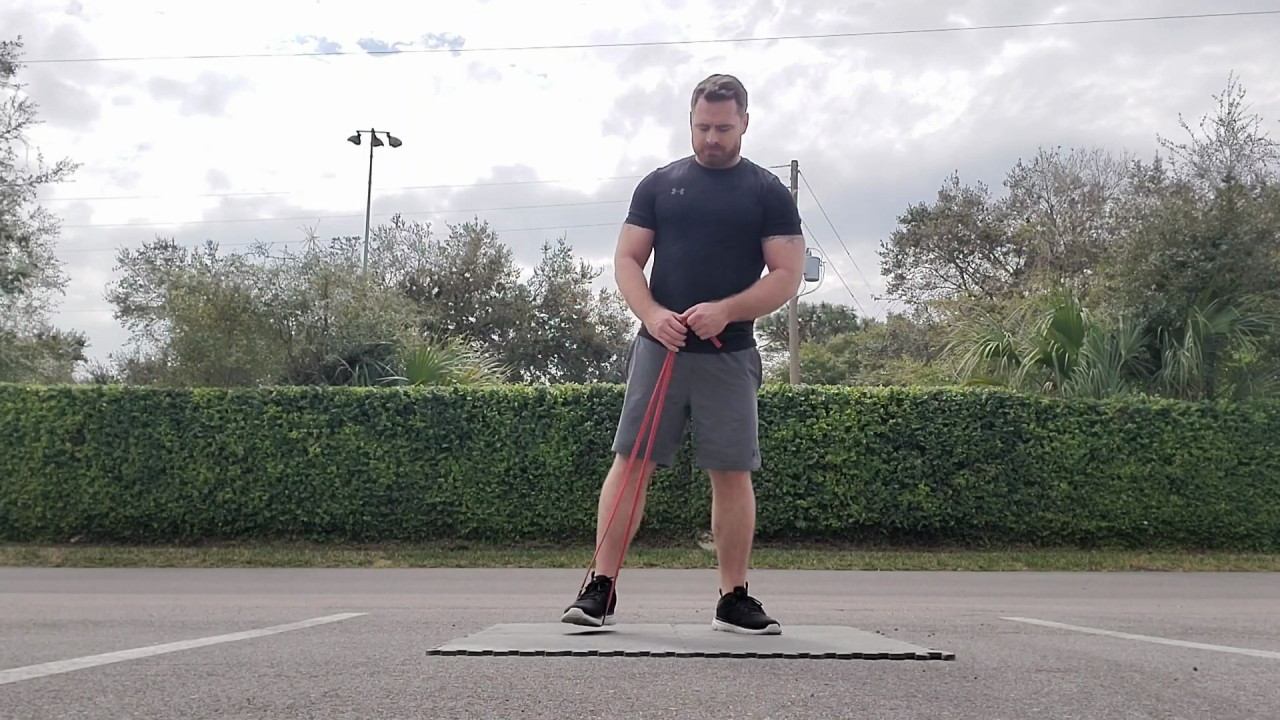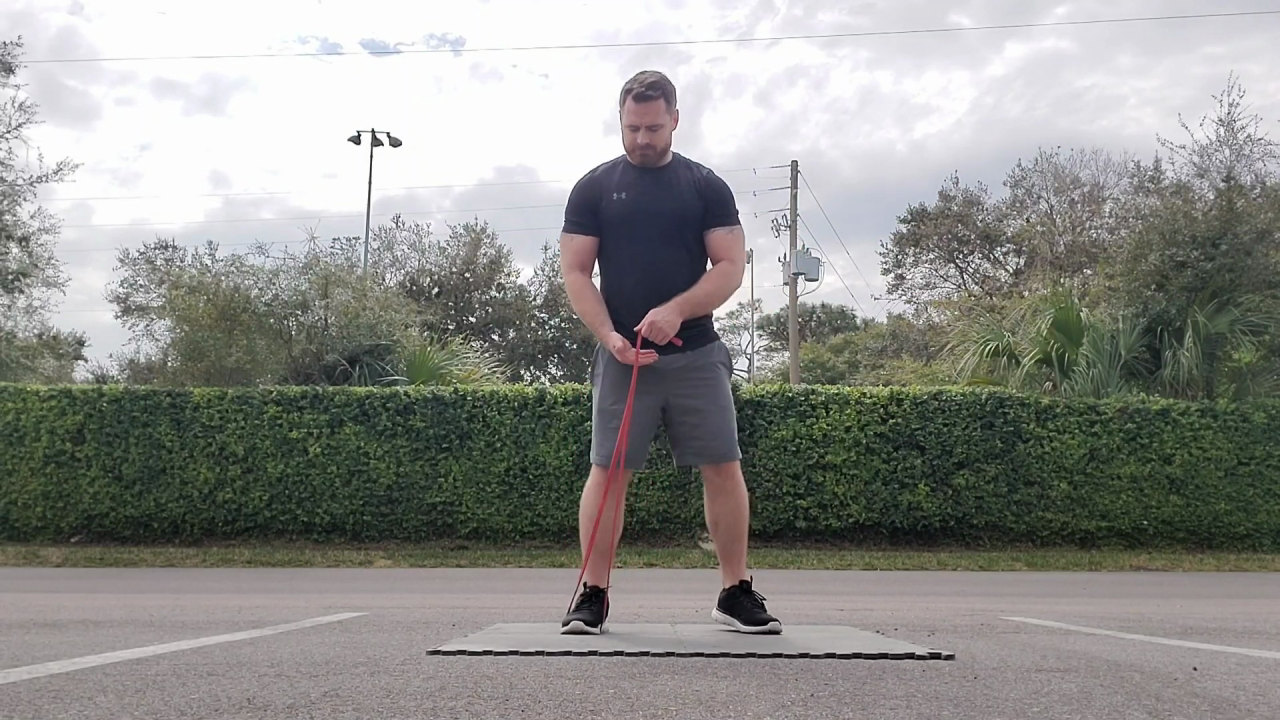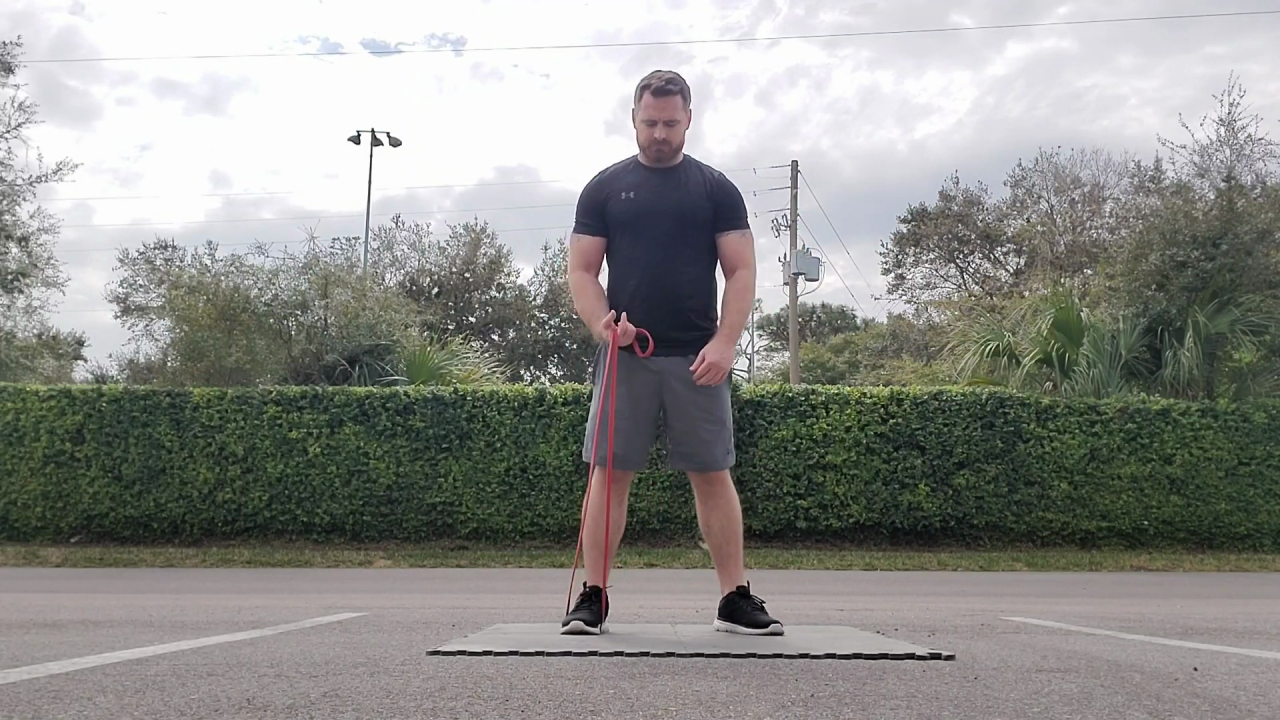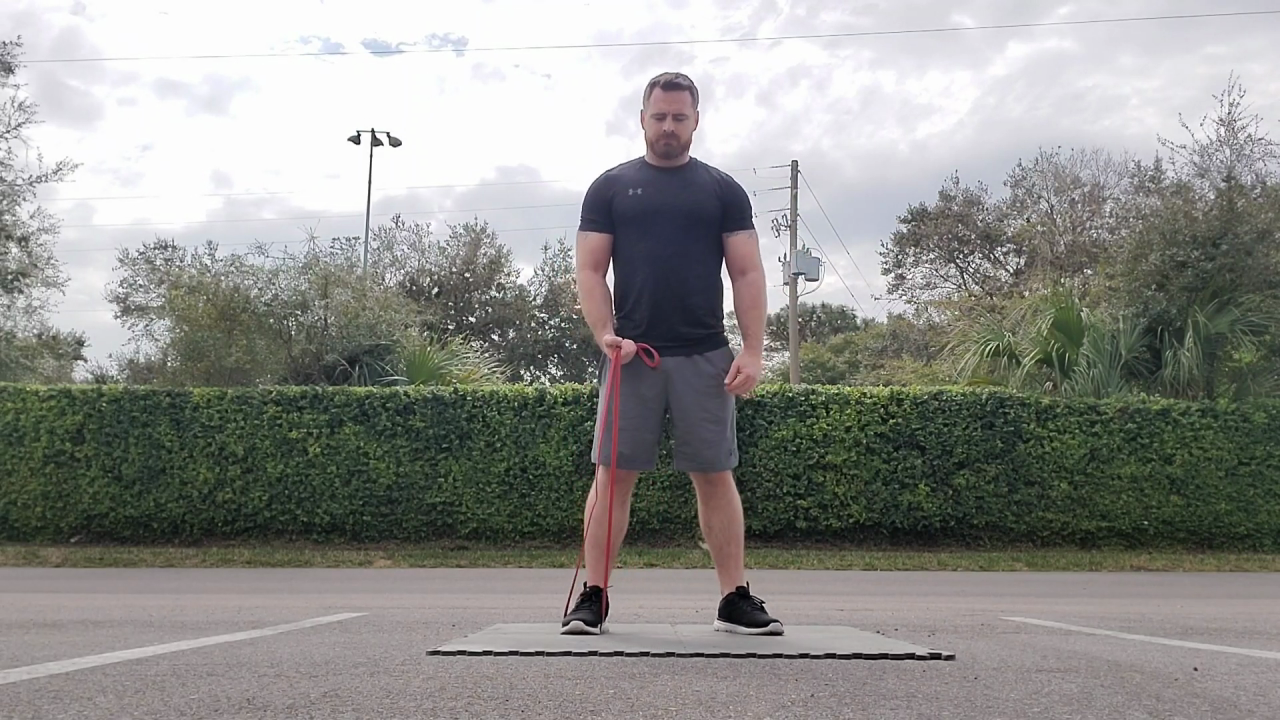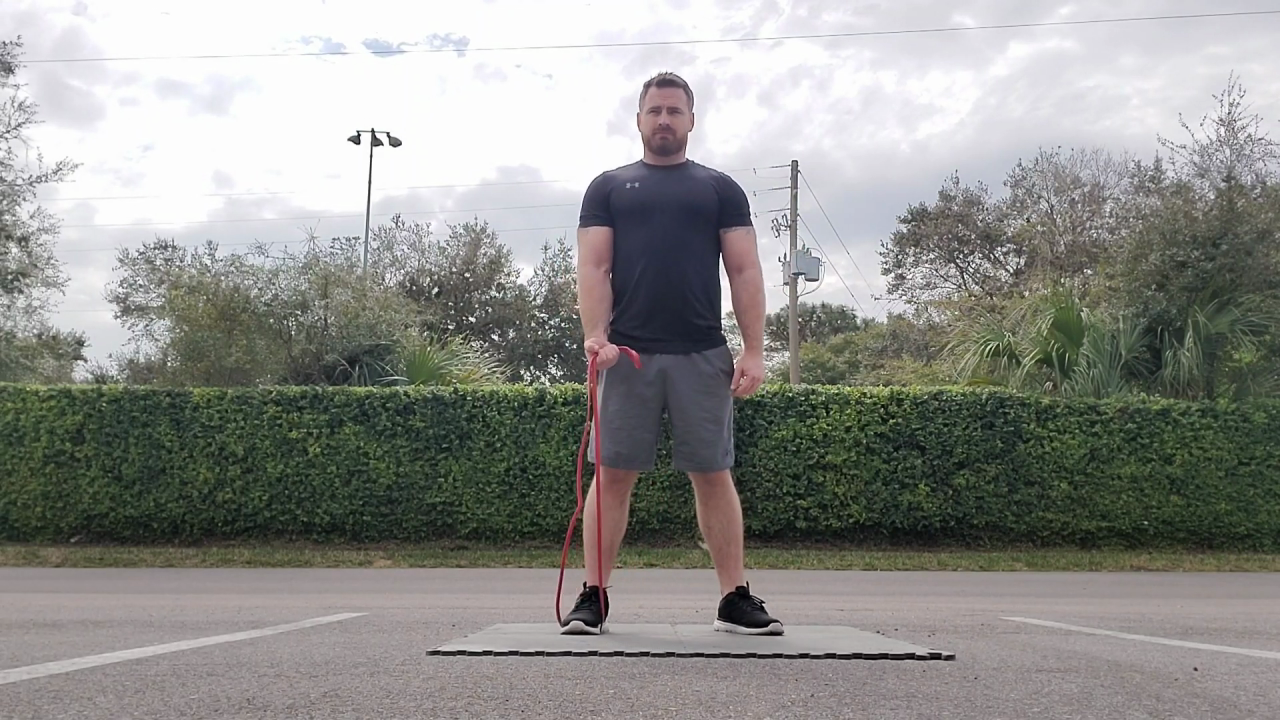
dt=0.5s
person 1, frame 1
left shoulder: (769, 192)
right shoulder: (659, 183)
left elbow: (786, 276)
right elbow: (627, 259)
left wrist: (726, 310)
right wrist: (651, 314)
left hip: (729, 354)
right hip: (658, 347)
left knee: (732, 474)
right knee: (631, 463)
left ankle: (733, 599)
right ankle: (600, 588)
person 1, frame 2
left shoulder: (705, 185)
right shoulder: (594, 187)
left elbow: (731, 265)
right elbow: (575, 271)
left wrist: (677, 310)
right wrist: (608, 336)
left hip: (696, 351)
right hip: (624, 355)
left knee: (723, 467)
right knee: (607, 471)
left ankle: (736, 592)
right ankle: (593, 596)
person 1, frame 3
left shoulder: (716, 188)
right shoulder: (604, 187)
left elbow: (740, 272)
right elbow: (581, 269)
left wrist: (725, 341)
right wrist: (600, 322)
left hip: (697, 359)
right hip: (625, 356)
left knee: (712, 475)
right knee: (609, 472)
left ankle: (735, 600)
right ankle: (592, 598)
person 1, frame 4
left shoulder: (722, 189)
right shoulder: (611, 186)
left elbow: (748, 273)
right elbow: (590, 269)
left wrist: (752, 349)
right wrist: (604, 332)
left hip: (704, 356)
right hip: (632, 356)
left knee: (715, 475)
right knee: (614, 472)
left ankle: (735, 599)
right ankle: (593, 597)
person 1, frame 5
left shoulder: (719, 187)
right shoulder: (609, 187)
left elbow: (745, 271)
right elbow: (593, 266)
left wrist: (753, 350)
right wrist: (595, 335)
left hip: (703, 354)
right hip: (630, 354)
left knee: (713, 474)
right knee: (613, 472)
left ankle: (735, 599)
right ankle: (593, 597)
